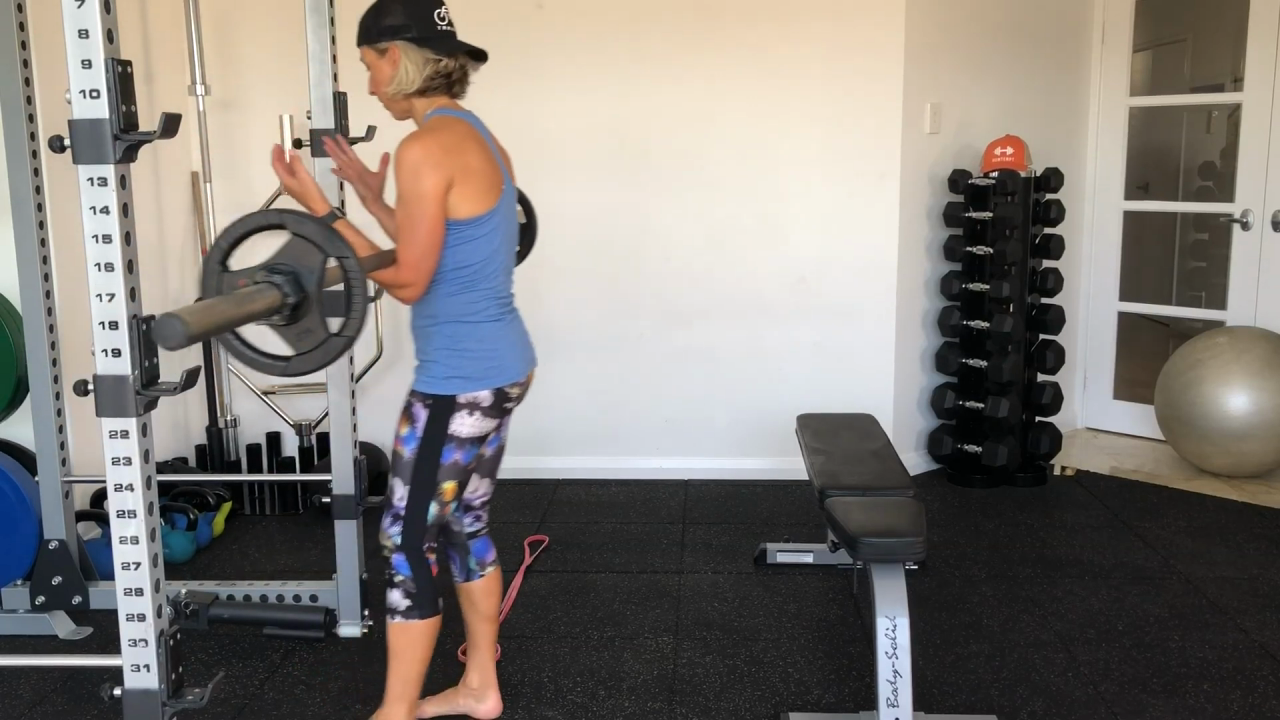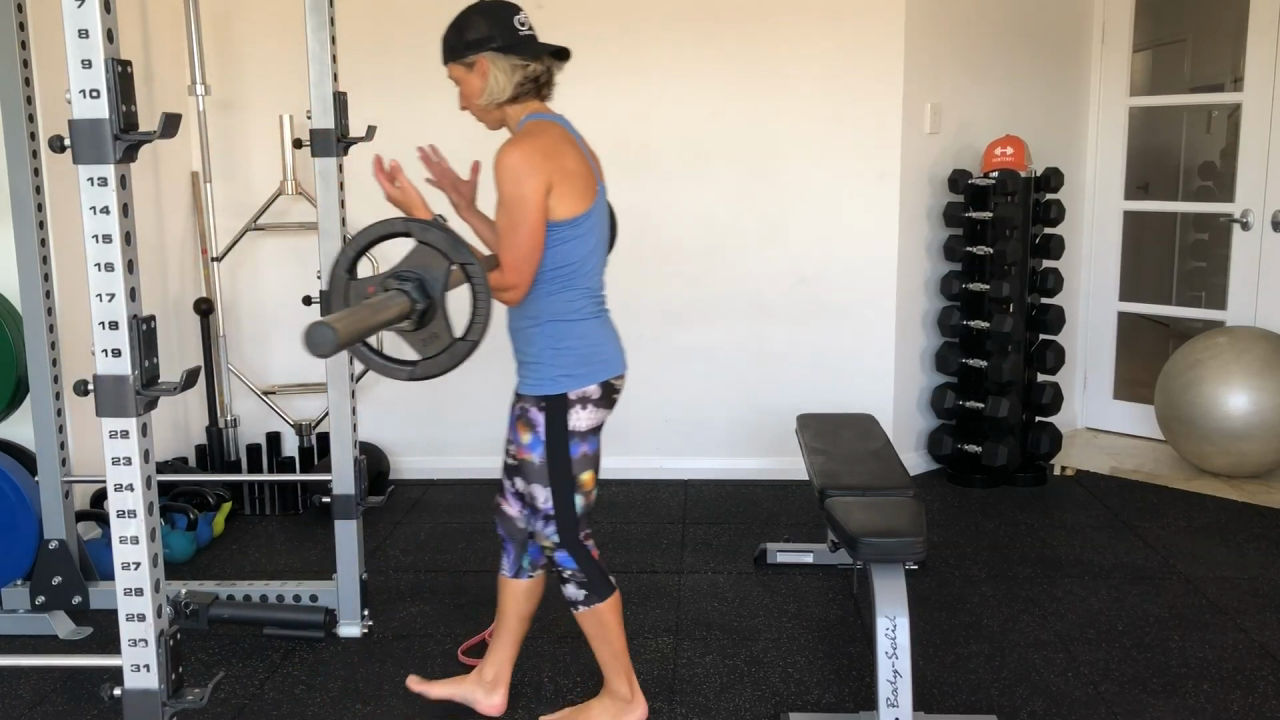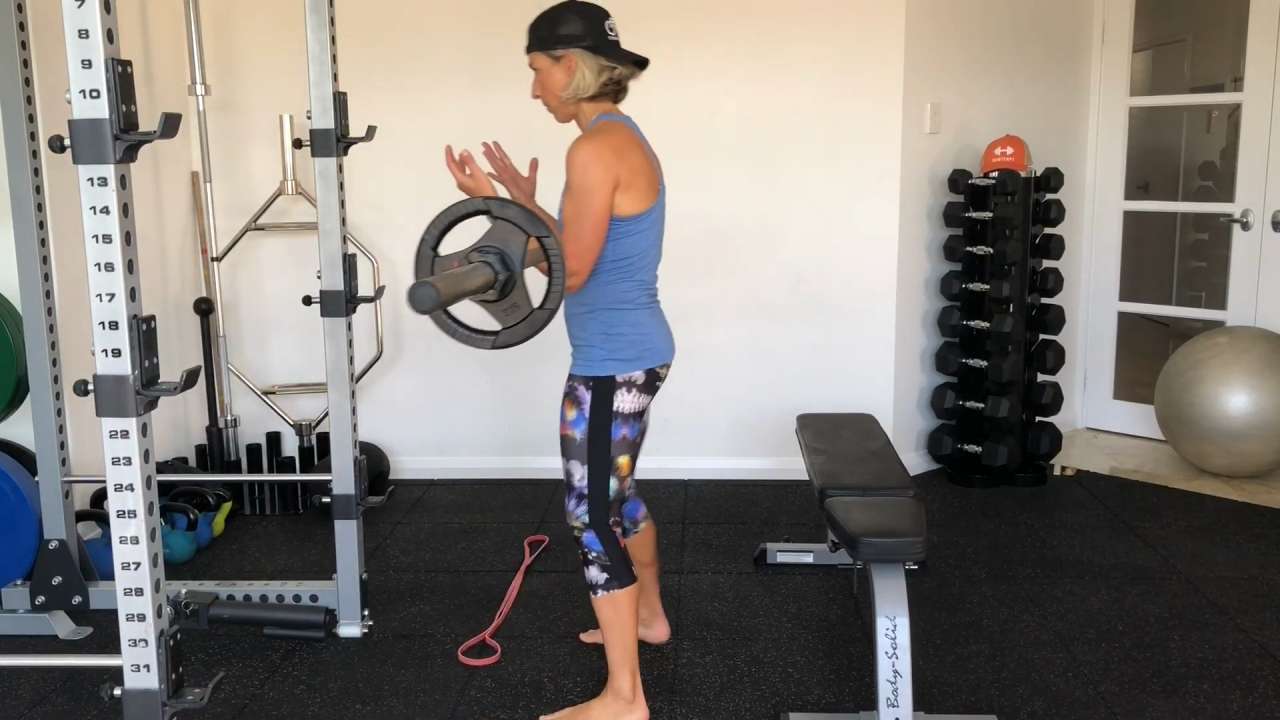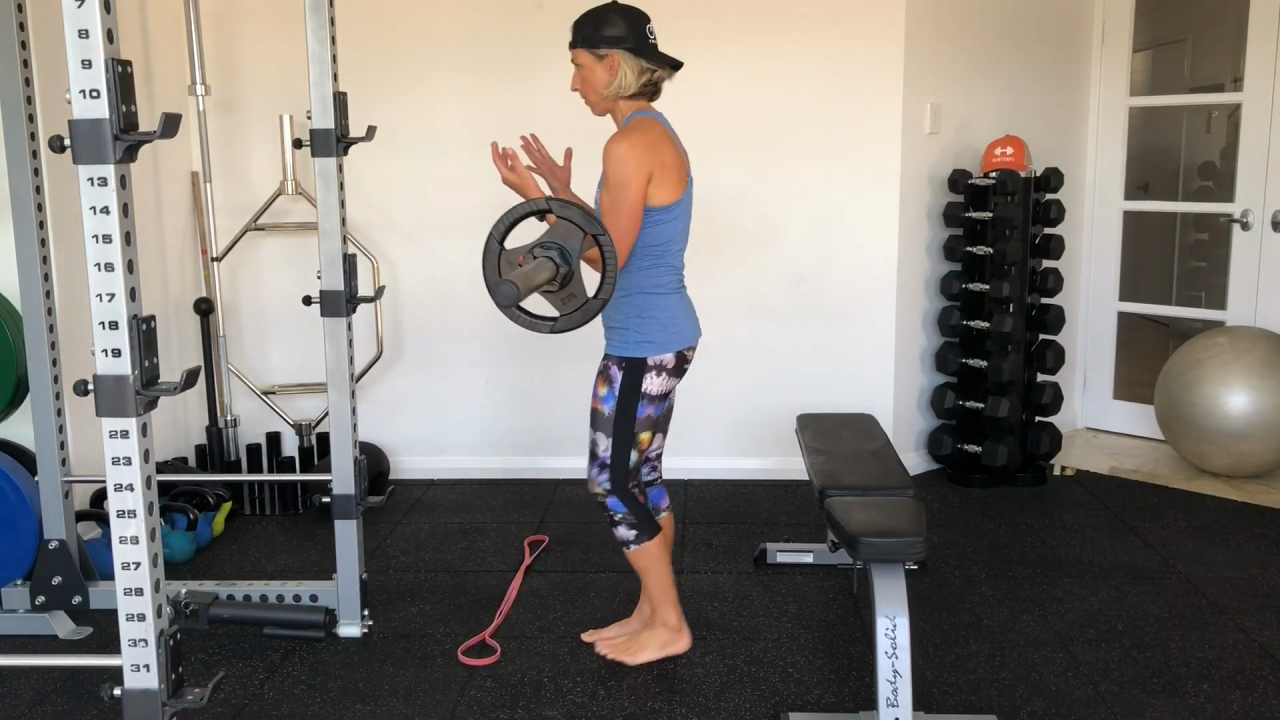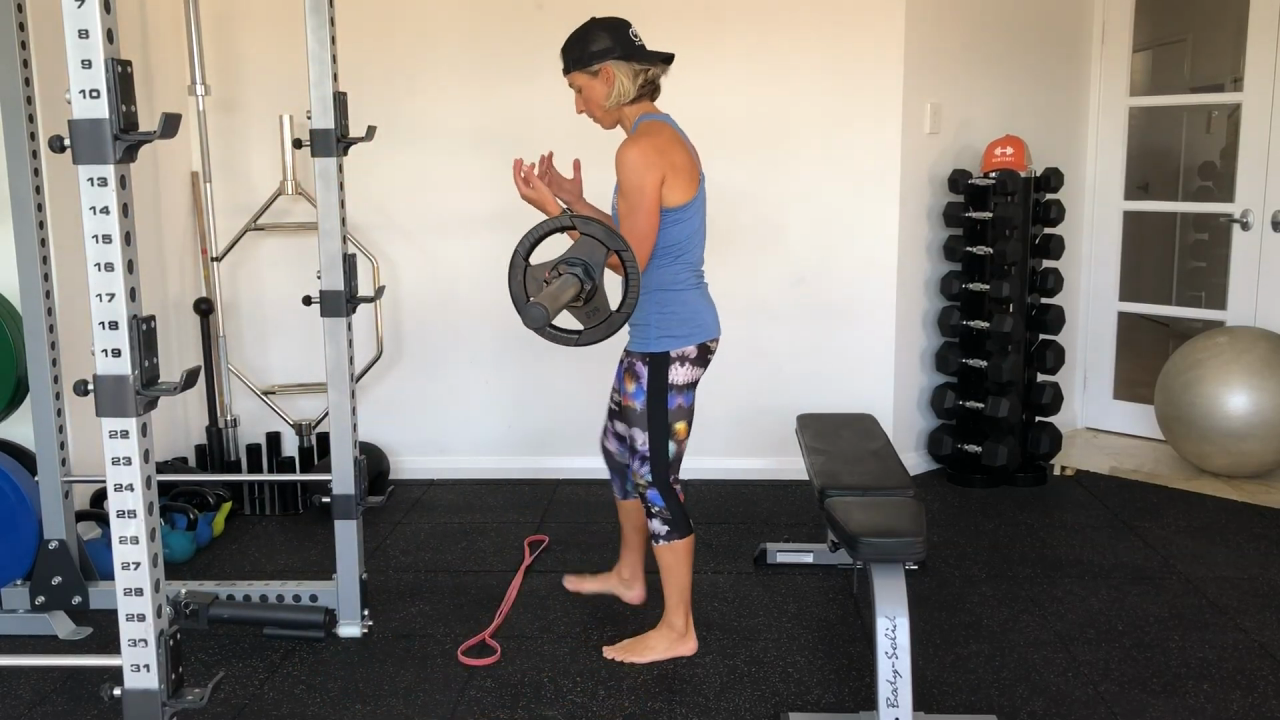
dt=0.5s
person 1, frame 1
left shoulder: (426, 148)
right shoulder: (474, 136)
left elbow: (409, 280)
left wrist: (321, 208)
right wrist: (372, 198)
left hip: (460, 378)
right hip: (498, 364)
left knee: (406, 543)
right knee: (462, 526)
person 1, frame 2
left shoulder: (524, 153)
right shoulder: (560, 138)
left elbow: (511, 284)
left wrist: (422, 218)
right wrist: (465, 209)
left hip: (565, 376)
right hip: (566, 367)
left knee: (562, 537)
right knee: (520, 518)
person 1, frame 3
left shoulder: (595, 148)
right shoulder: (621, 138)
left elbow: (573, 271)
left wrist: (491, 205)
right wrist: (524, 202)
left hip: (613, 360)
right hip: (626, 350)
left knee: (592, 517)
right knee: (611, 493)
right ankle: (647, 616)
person 1, frame 4
left shoulder: (630, 143)
right shoulder: (652, 134)
left elbow: (608, 256)
left wrist: (533, 196)
right wrist: (563, 191)
left hip: (643, 342)
right hip: (656, 333)
left knee: (614, 484)
right knee: (638, 477)
left ankle: (670, 625)
right ankle: (653, 612)
person 1, frame 5
left shoulder: (641, 149)
right shoulder: (661, 135)
left elbow: (630, 259)
left wrist: (551, 212)
right wrist: (575, 202)
left hip: (669, 337)
right hip: (664, 331)
left knee: (654, 478)
right knee: (622, 447)
left ankle: (677, 629)
right ankle: (629, 574)
